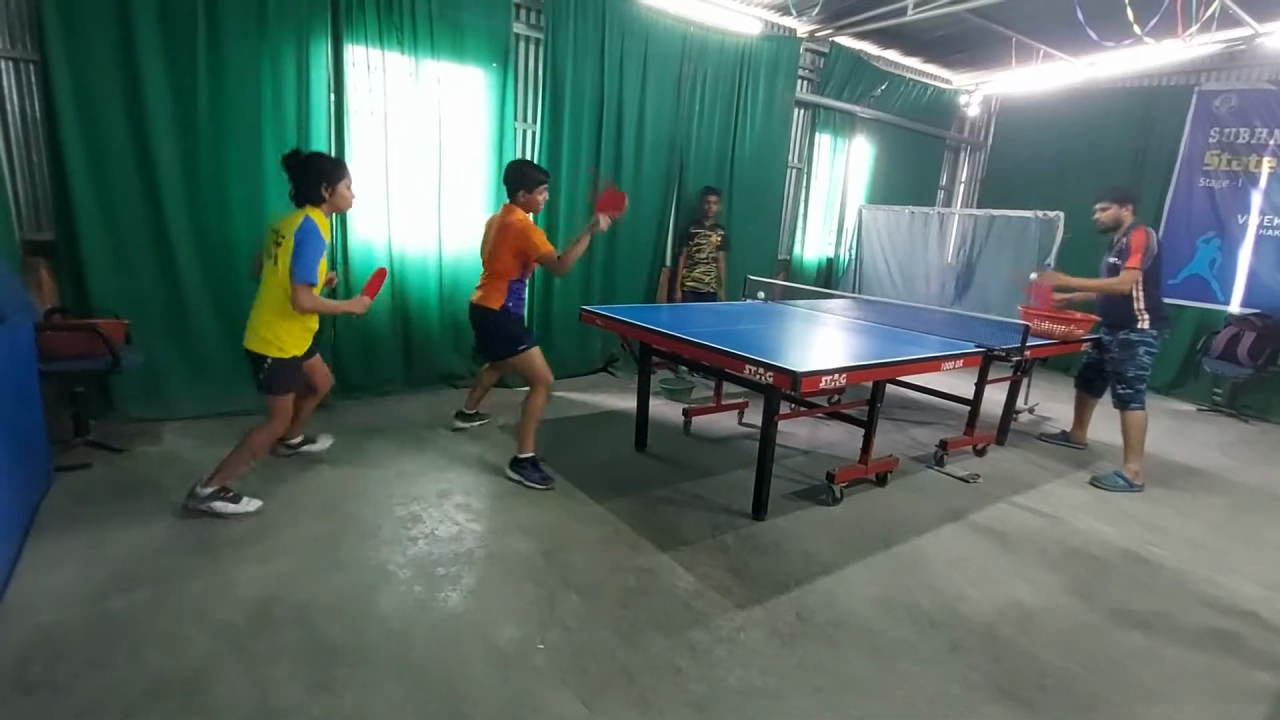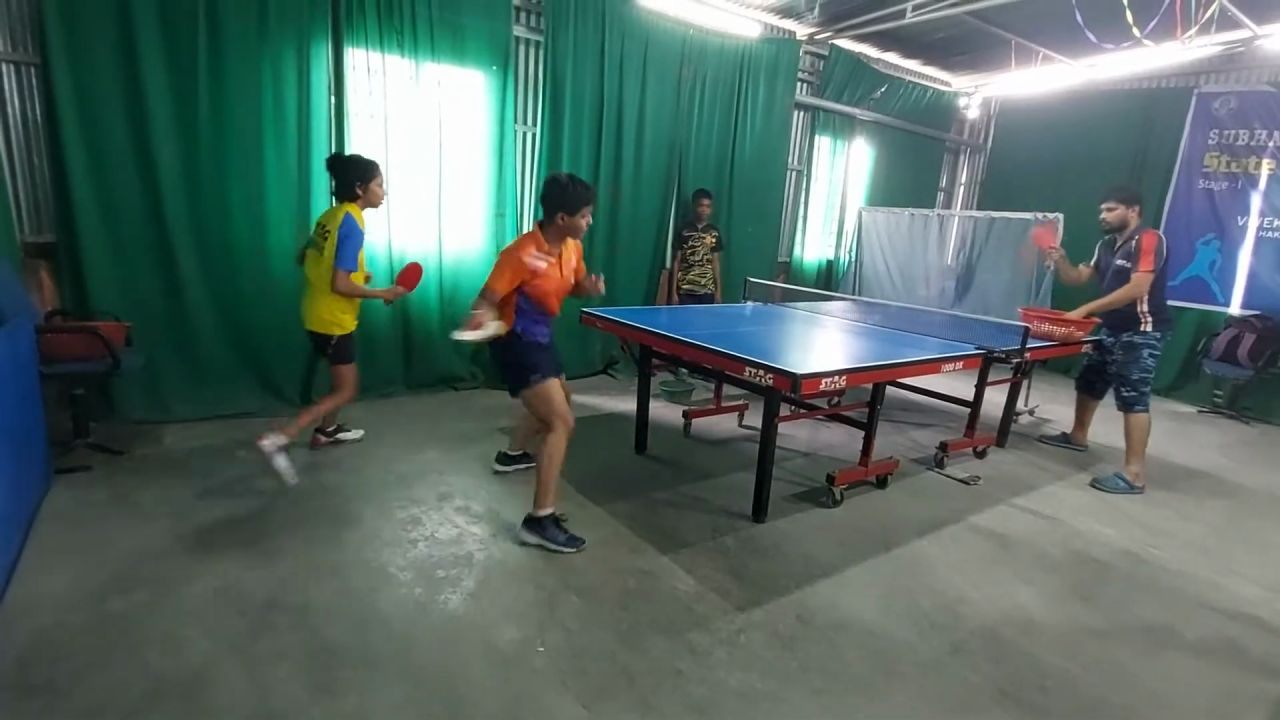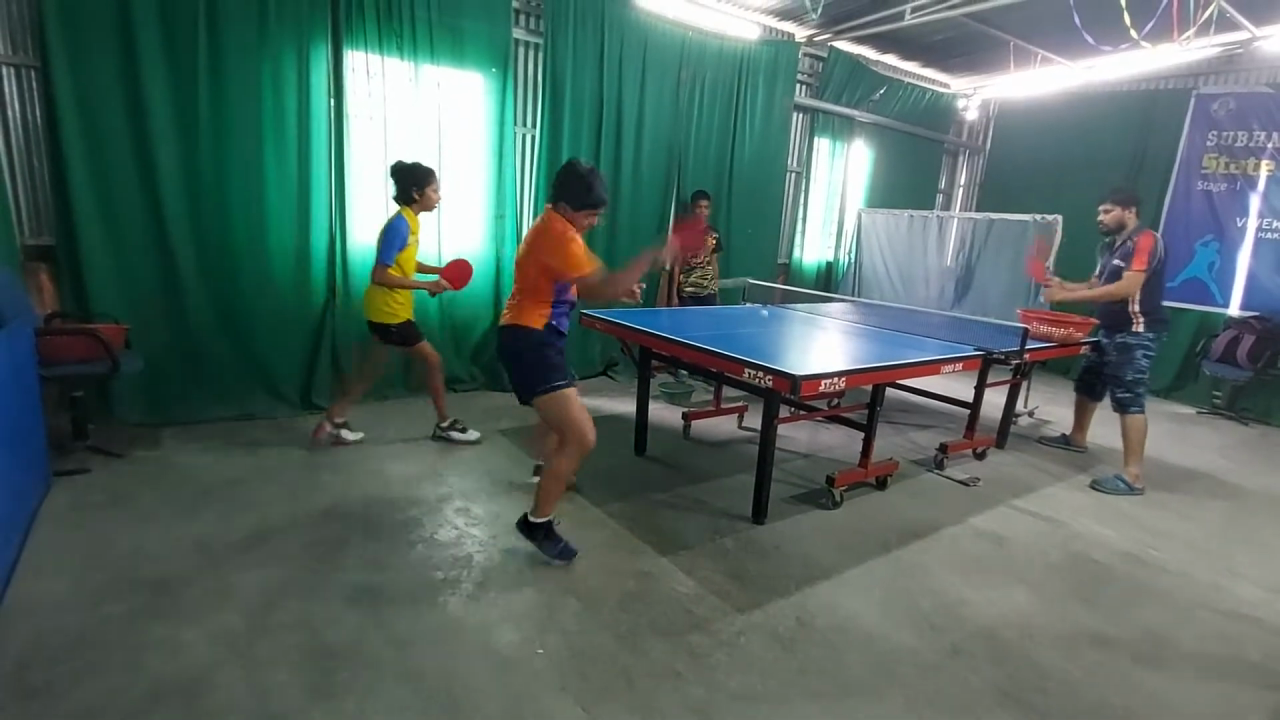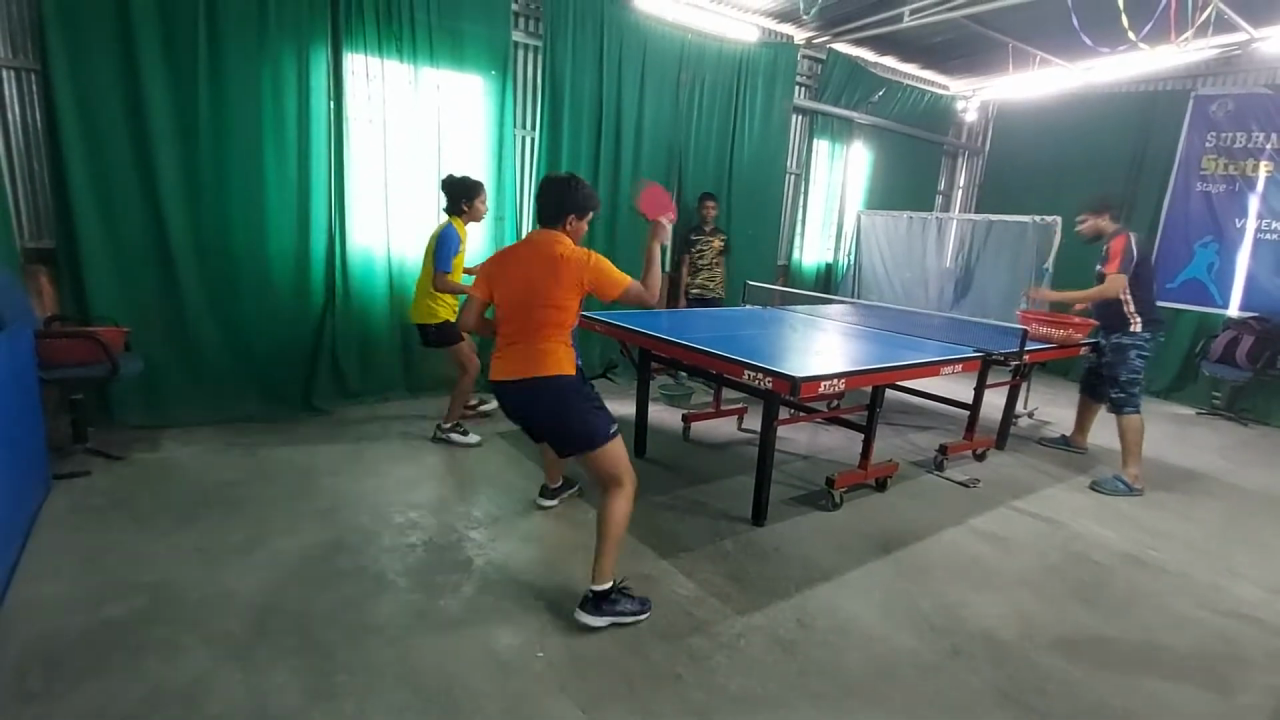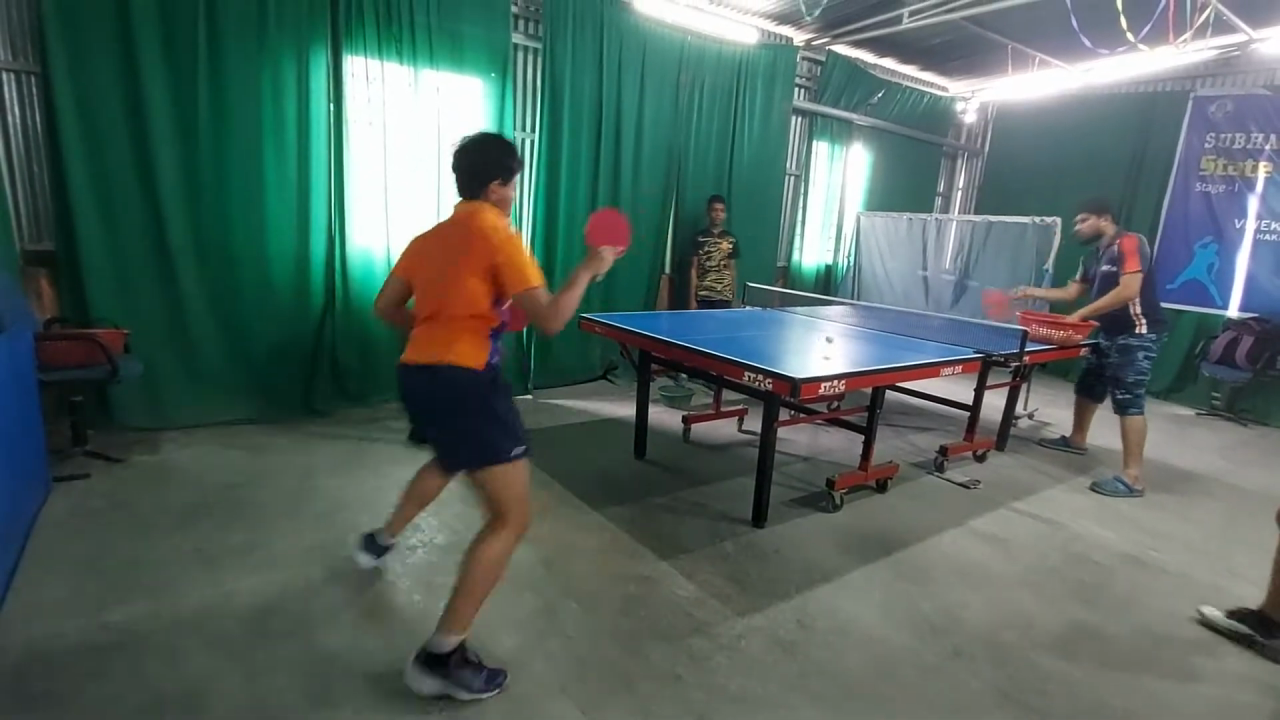
dt=0.3s
person 1, frame 1
left shoulder: (498, 220)
right shoulder: (522, 227)
right elbow: (561, 267)
left wrist: (533, 253)
right wrist: (590, 230)
left hip: (486, 309)
right hip: (499, 313)
left knee: (499, 363)
right knee: (543, 382)
left ankle: (467, 412)
right ankle: (523, 460)
person 1, frame 2
left shoulder: (572, 246)
right shoulder: (521, 254)
left elbow: (573, 287)
right elbow: (487, 298)
left wrist: (593, 286)
right wrist: (482, 314)
left hip: (541, 342)
right hip: (517, 344)
left knee: (555, 403)
right knee: (561, 421)
left ankle: (513, 454)
right ankle: (539, 521)
person 1, frame 3
left shoulder: (552, 228)
right shoulder: (556, 234)
right elbow: (601, 285)
left wrist: (623, 288)
right wrist: (649, 258)
left hip: (536, 337)
right hip: (528, 340)
left knee: (564, 414)
right knee: (582, 437)
left ankle: (552, 470)
right ankle: (539, 522)
person 1, frame 4
left shoulder: (500, 260)
right shoulder: (583, 263)
left elbow: (469, 321)
right elbow: (648, 297)
right wrist: (656, 242)
left hip: (506, 383)
right hip: (553, 383)
left knee: (549, 426)
right knee: (620, 483)
left ankle: (552, 485)
right ankle: (602, 595)
person 1, frame 5
left shoulder: (429, 239)
right shoulder: (500, 238)
left elbow: (385, 309)
right elbow: (550, 320)
right wrist: (589, 269)
left hip: (416, 373)
right hip: (464, 380)
left knee: (450, 459)
right knee: (510, 518)
left ankle: (383, 539)
person 2, frame 1
left shoulder: (1141, 237)
right shoulder: (1116, 242)
left elbow: (1124, 284)
left wrist: (1069, 282)
right wrist: (1071, 296)
left hip: (1137, 331)
right hip: (1111, 329)
left knee: (1129, 397)
right knee: (1087, 381)
left ankle: (1132, 473)
right ankle: (1077, 434)
person 2, frame 2
left shoulder: (1149, 240)
right shoulder: (1107, 245)
left elbow: (1136, 289)
right elbow: (1078, 277)
left wrist: (1085, 310)
right wrist: (1060, 260)
left hip: (1141, 333)
right hip: (1111, 331)
left knee: (1133, 399)
right knee: (1088, 383)
left ankle: (1133, 475)
right ankle: (1078, 436)
person 2, frame 3
left shoulder: (1146, 241)
right shoulder: (1110, 246)
left elbow: (1127, 288)
right elbow: (1096, 286)
left wrist: (1069, 295)
right wrist: (1063, 285)
left hip: (1136, 334)
right hip: (1109, 331)
left knee: (1128, 400)
right knee: (1087, 385)
left ankle: (1133, 475)
right ankle: (1077, 437)
person 2, frame 4
left shoulder: (1122, 241)
right shoulder: (1110, 246)
left elbow: (1113, 289)
left wrist: (1057, 296)
right wrist: (1082, 301)
left hip: (1133, 333)
right hip: (1112, 331)
left knee: (1124, 400)
right knee: (1091, 386)
left ankle: (1131, 476)
right ankle: (1077, 438)
person 2, frame 5
left shoulder: (1129, 243)
right shoulder: (1094, 254)
left elbow: (1128, 290)
right elbow: (1071, 292)
left wrist: (1081, 315)
right wrist: (1032, 292)
left hip: (1137, 334)
right hip: (1110, 333)
left knee: (1128, 401)
right knee: (1087, 386)
left ankle: (1132, 477)
right ankle: (1077, 439)
person 3, frame 1
left shoulder: (292, 222)
right shoulder: (312, 231)
left elbow: (258, 268)
right elbow: (302, 301)
right wrist: (350, 305)
left hip: (289, 336)
right hip: (276, 341)
left knee: (322, 382)
right knee: (278, 420)
left ankle: (292, 439)
right ankle: (209, 489)
person 3, frame 2
left shoulder: (329, 217)
right shoulder: (351, 225)
left elbow: (306, 261)
right elbow: (339, 284)
right wrist: (382, 293)
left hip: (318, 315)
right hip: (330, 321)
left knee: (343, 377)
right knee: (343, 391)
left ankle: (327, 430)
right ankle: (275, 439)
person 3, frame 3
left shoulder: (407, 222)
right shoulder: (399, 226)
right elbow: (381, 276)
left wrist: (438, 270)
right wrist: (427, 286)
left hip: (386, 310)
right hip: (391, 313)
left knee: (373, 367)
right knee: (433, 362)
left ankle: (332, 423)
right ankle: (444, 424)
person 3, frame 4
left shoulder: (456, 230)
right shoulder: (449, 234)
right elbow: (441, 283)
left wrist: (468, 270)
left hip: (442, 311)
right hip: (434, 314)
left knee: (470, 351)
right knee: (471, 366)
left ankle: (467, 402)
right ankle: (447, 426)
person 3, frame 5
left shoulder: (486, 240)
right shoulder: (463, 240)
left hip: (475, 309)
right hip: (458, 311)
left knee: (488, 357)
right knee: (476, 361)
left ankle: (482, 401)
